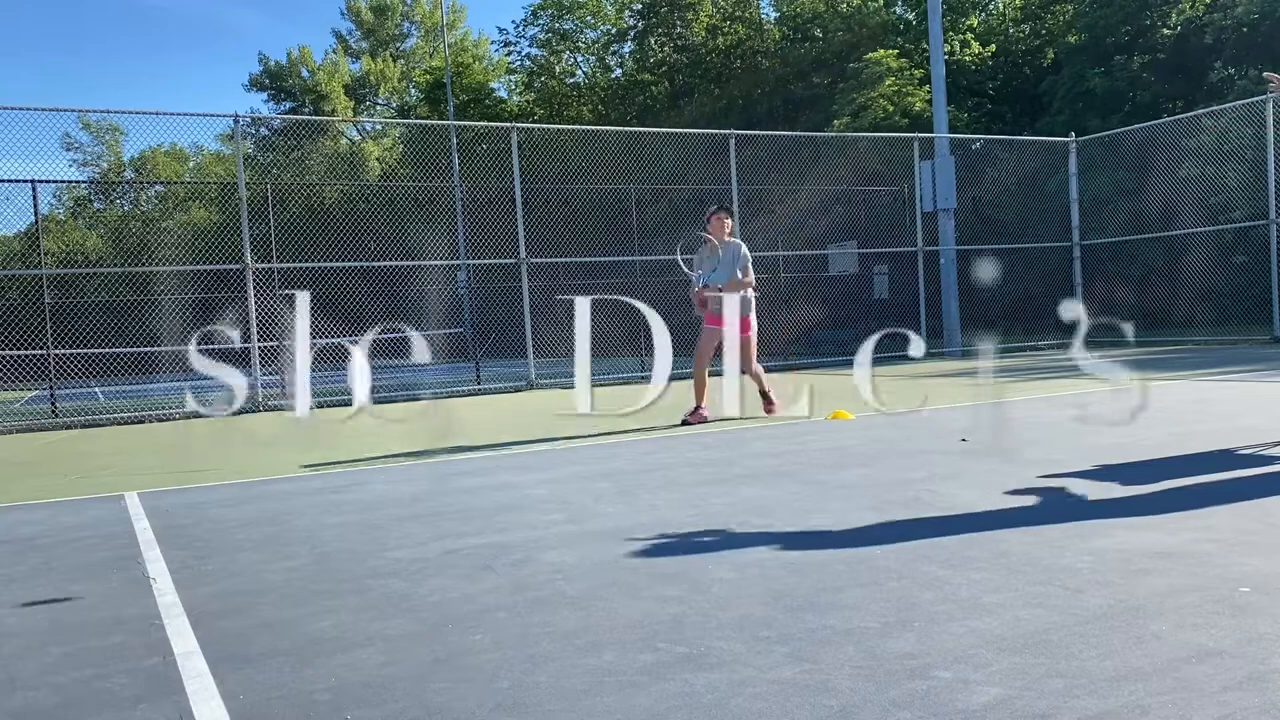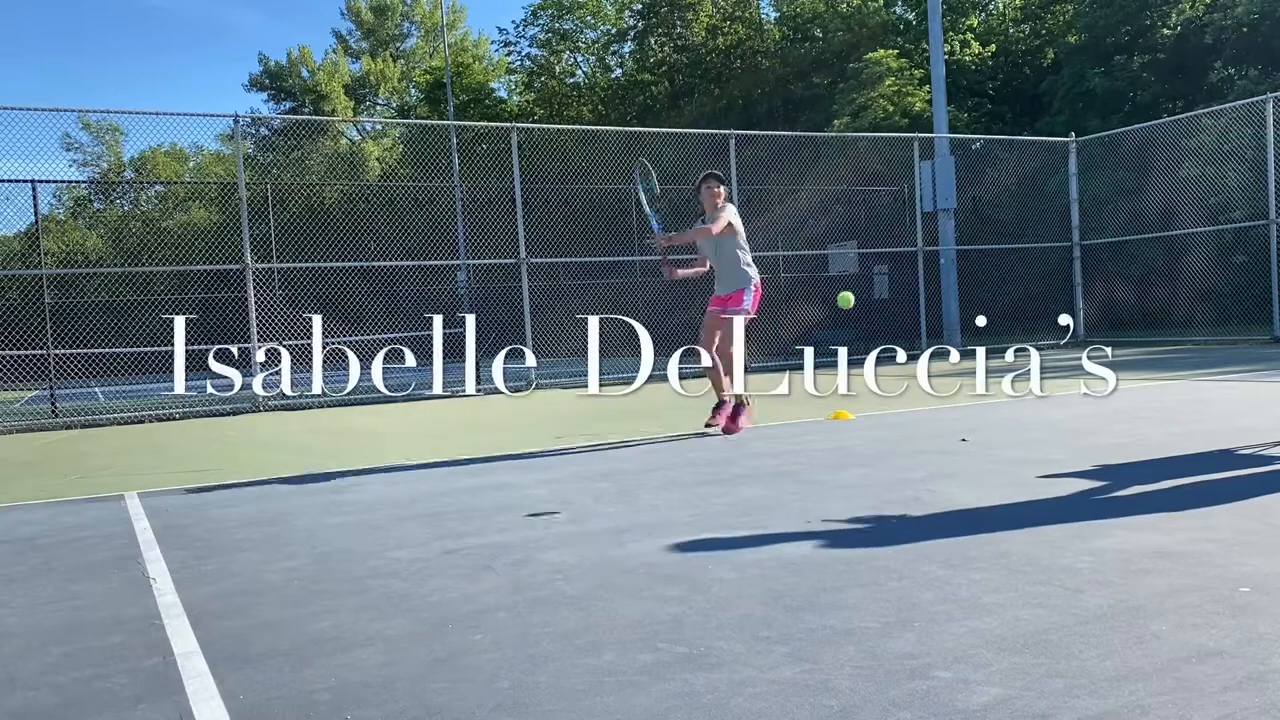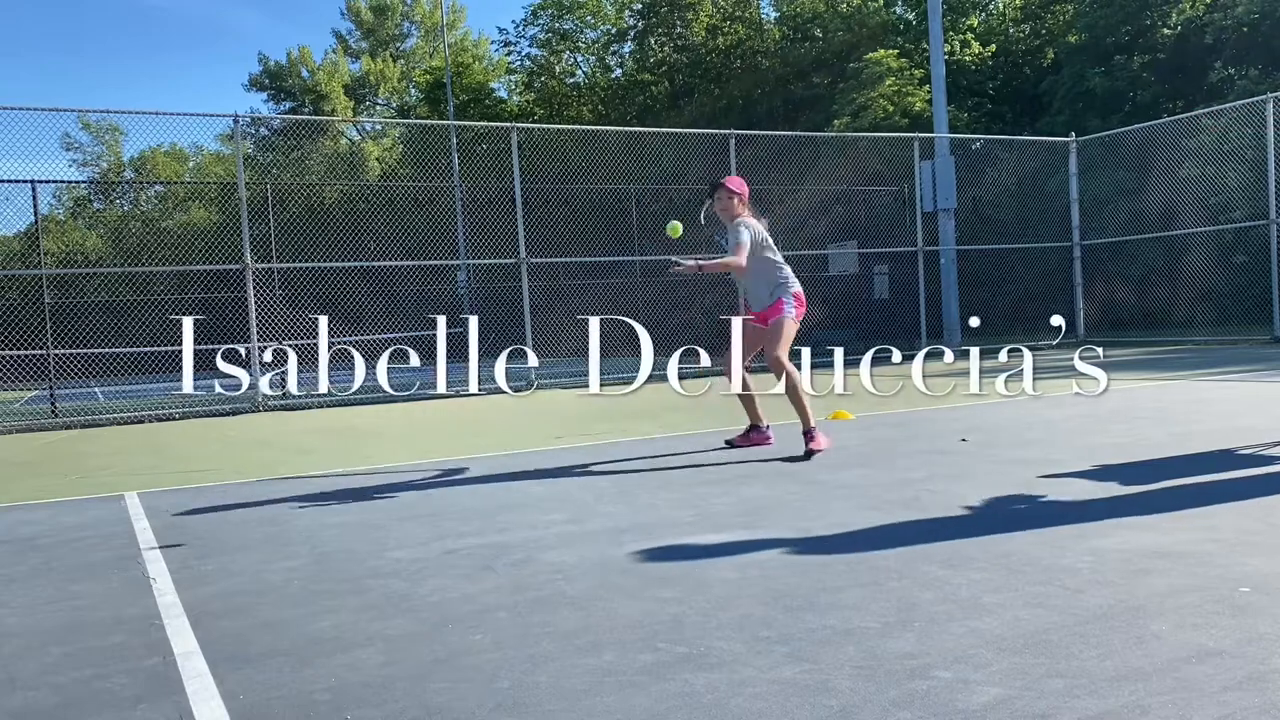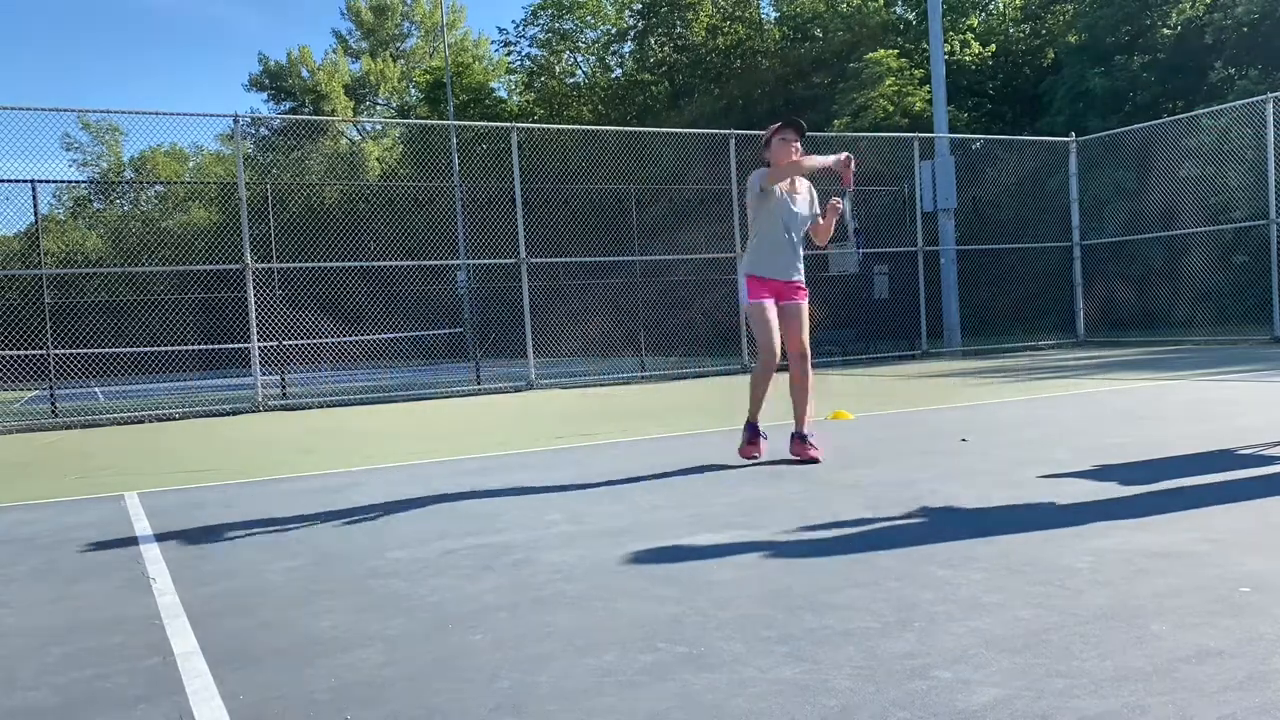
dt=0.5s
person 1, frame 1
left shoulder: (738, 247)
right shoulder: (702, 254)
left elbow: (749, 281)
right elbow: (696, 289)
left wrist: (718, 290)
right wrist: (700, 304)
left hip: (743, 310)
right hip: (715, 312)
left knee: (749, 366)
right knee: (701, 358)
left ankle: (765, 391)
right ankle: (699, 408)
person 1, frame 2
left shoulder: (728, 212)
right shoulder: (700, 224)
left elbow: (710, 232)
left wrist: (669, 239)
right wrist: (679, 272)
left hip: (744, 289)
right hip: (721, 292)
left knee: (725, 347)
right knee: (705, 346)
left ankle: (740, 403)
right ankle: (723, 402)
person 1, frame 3
left shoulder: (742, 227)
right shoulder: (736, 229)
left elbow: (738, 262)
left wrist: (698, 266)
left hip: (785, 298)
right hip: (760, 308)
left knee: (776, 359)
right knee: (730, 364)
left ankle: (812, 432)
right ankle: (759, 427)
person 1, frame 4
left shoulder: (806, 188)
right shoulder: (760, 180)
left elbow: (820, 238)
right elbow: (793, 167)
left wrist: (831, 212)
right wrist: (835, 160)
left hip: (792, 280)
right hip: (758, 277)
left knee: (801, 357)
right knee: (770, 354)
left ankle: (800, 436)
right ankle: (752, 426)
